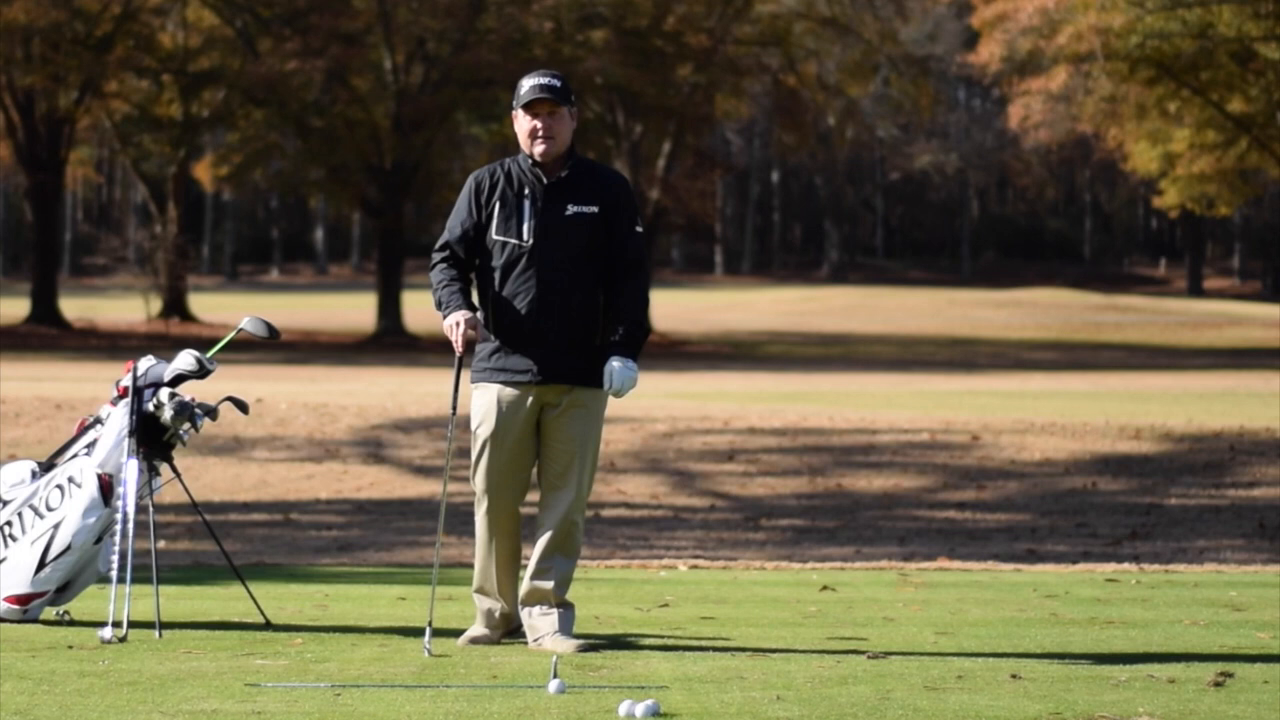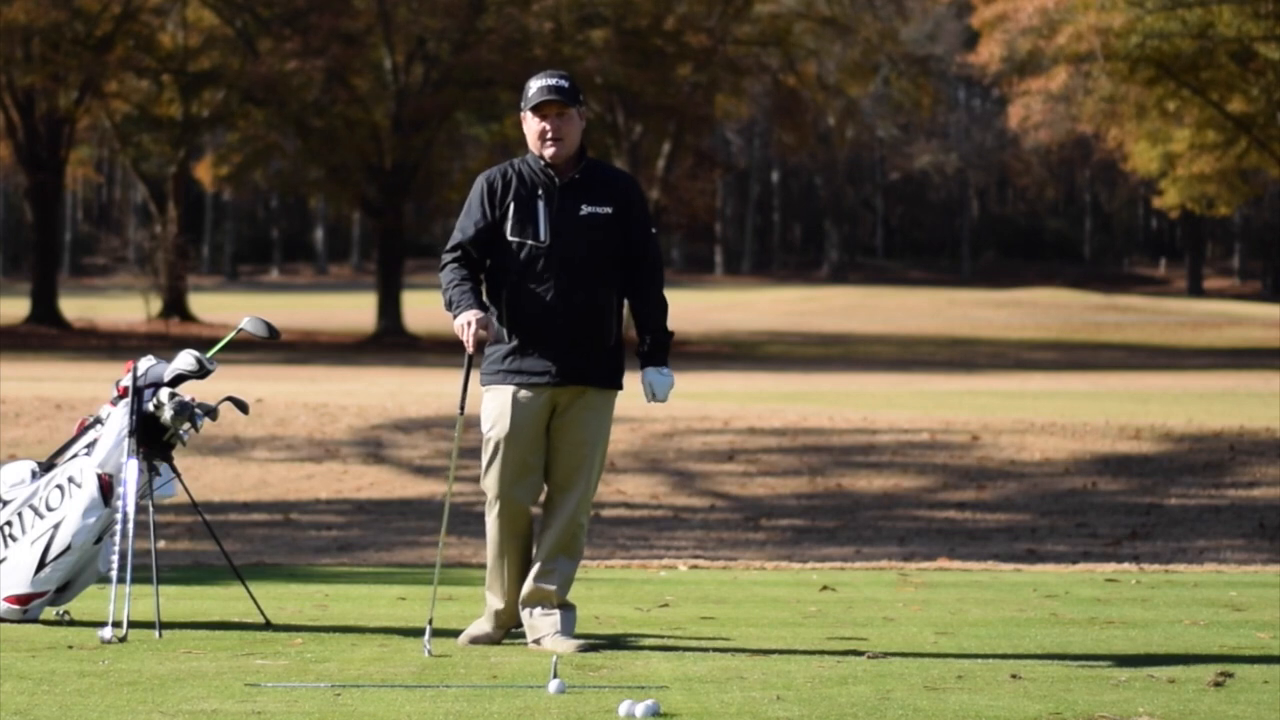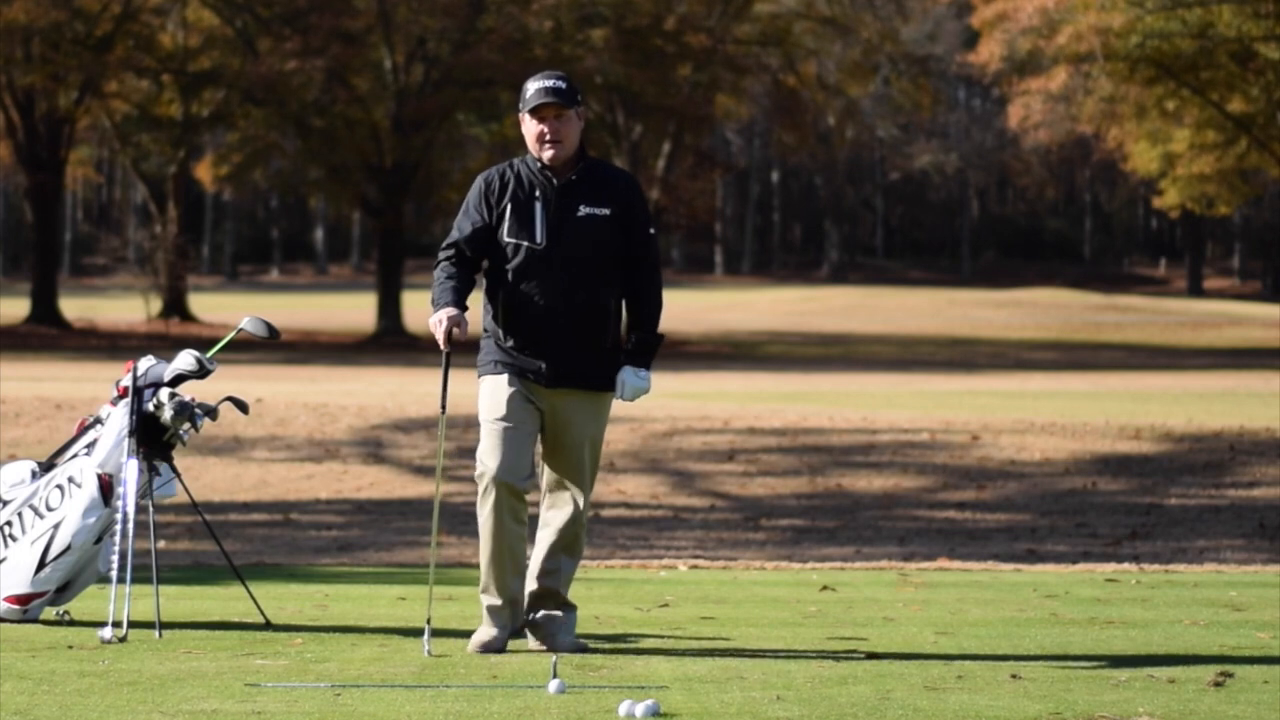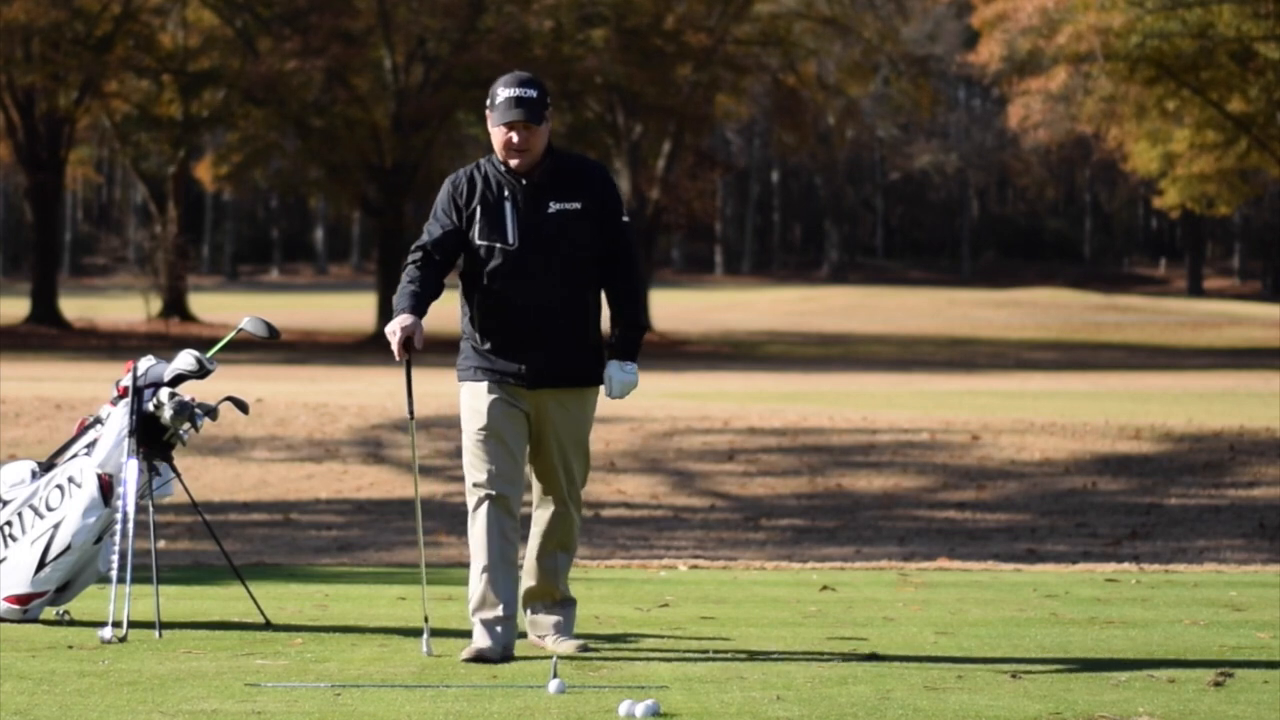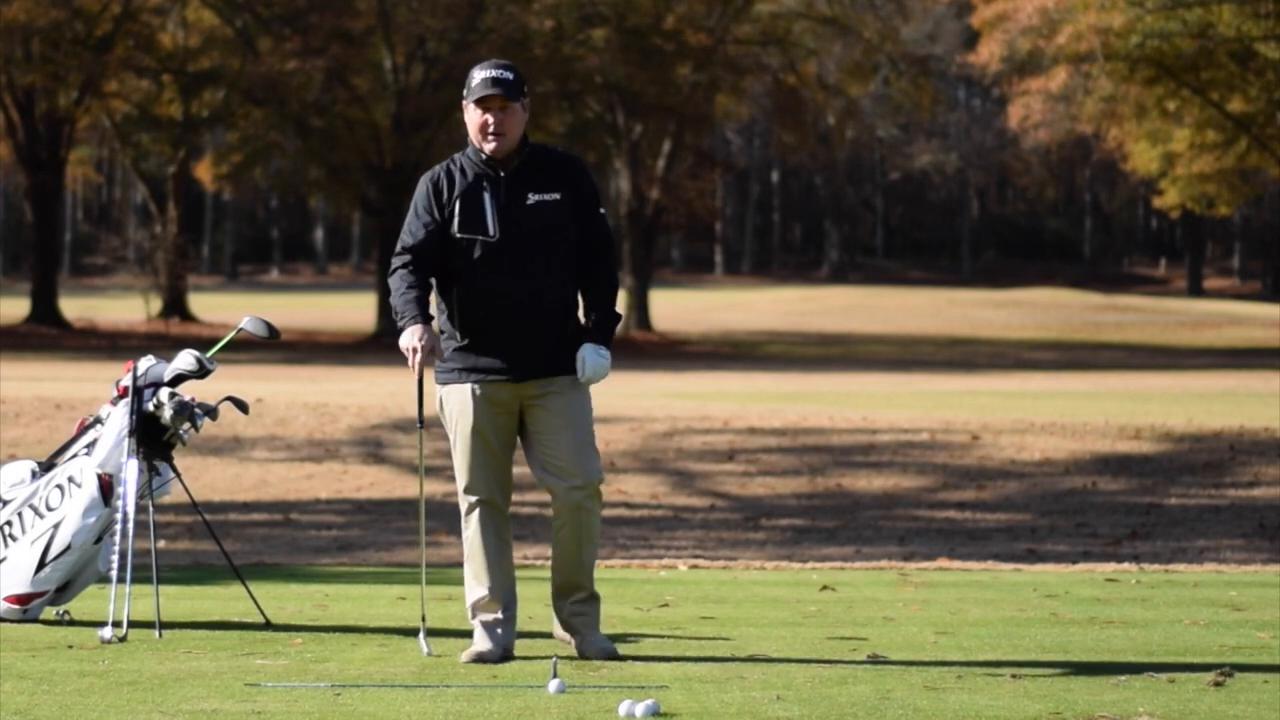
dt=0.5s
person 1, frame 1
left shoulder: (608, 189)
right shoulder: (487, 185)
left elbow: (631, 276)
right elbow: (449, 256)
left wrist: (624, 348)
right wrist: (456, 306)
left hip: (580, 374)
right hip: (502, 368)
left knee: (565, 498)
right knee: (495, 493)
left ankle: (544, 611)
right ankle: (496, 607)
person 1, frame 2
left shoulder: (618, 191)
right shoulder: (497, 185)
left elbow: (644, 279)
right elbow: (459, 257)
left wrist: (654, 354)
right wrist: (467, 304)
left hip: (591, 374)
right hip: (513, 366)
left knee: (571, 498)
right knee: (506, 495)
left ankle: (545, 612)
right ankle: (503, 606)
person 1, frame 3
left shoulder: (618, 190)
right shoulder: (495, 185)
left elbow: (642, 279)
right elbow: (459, 253)
left wrist: (638, 356)
right wrist: (448, 302)
left hip: (587, 375)
right hip: (510, 365)
left knee: (569, 497)
right knee: (501, 481)
left ankle: (547, 615)
right ankle: (499, 613)
person 1, frame 4
left shoulder: (589, 182)
right shoulder: (465, 187)
left elbow: (622, 269)
right elbow: (429, 255)
left wrist: (625, 347)
right wrist: (409, 308)
left hip: (570, 372)
right hip: (490, 370)
left knee: (560, 497)
right knee: (491, 493)
left ankle: (546, 611)
right ankle: (493, 626)
person 1, frame 5
left shoulder: (566, 175)
right shoulder: (441, 183)
left elbow: (598, 259)
right elbow: (408, 262)
left wrist: (598, 333)
right wrist: (415, 320)
left hip: (555, 367)
right hip: (471, 369)
left knee: (577, 485)
right knee: (481, 499)
left ankle: (577, 612)
right ankle: (492, 627)
